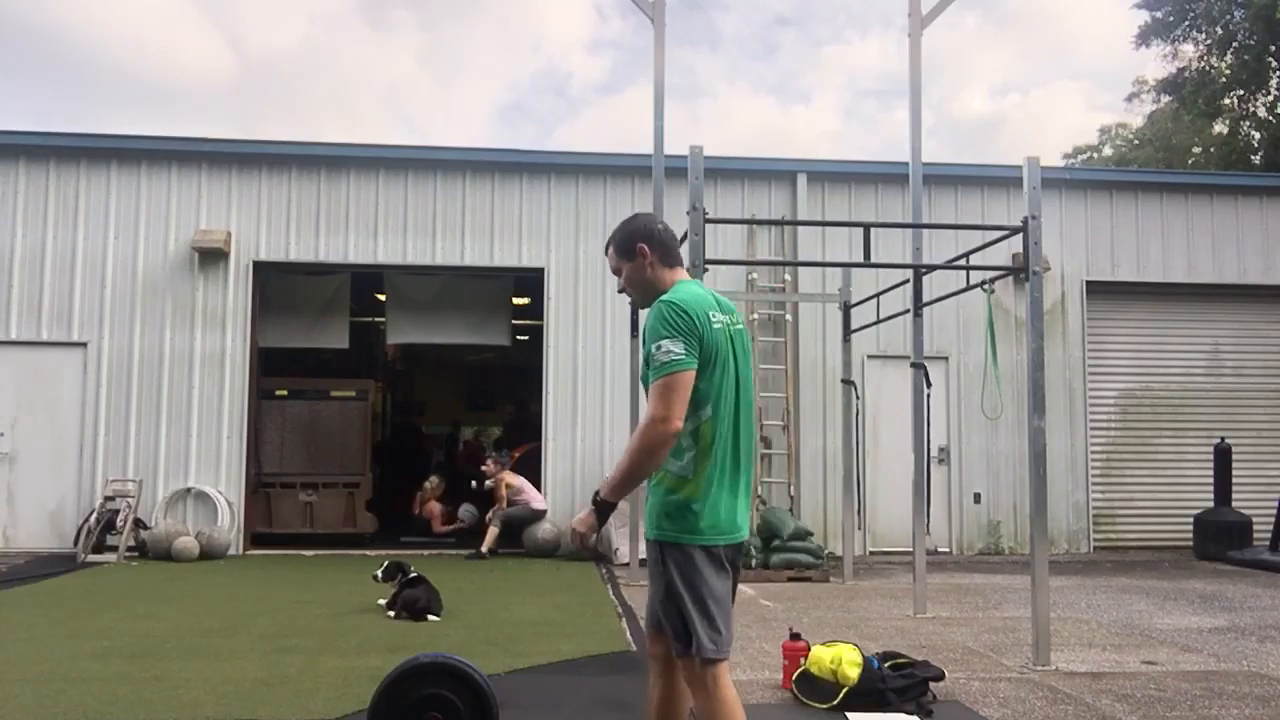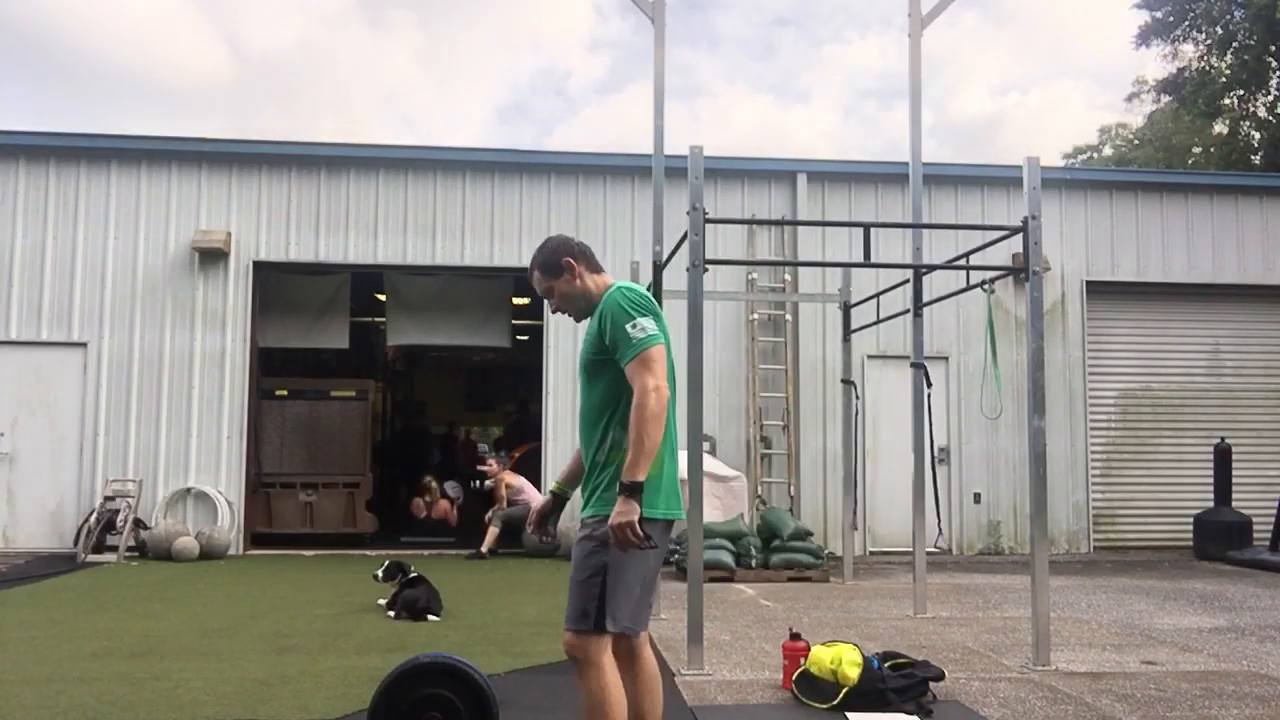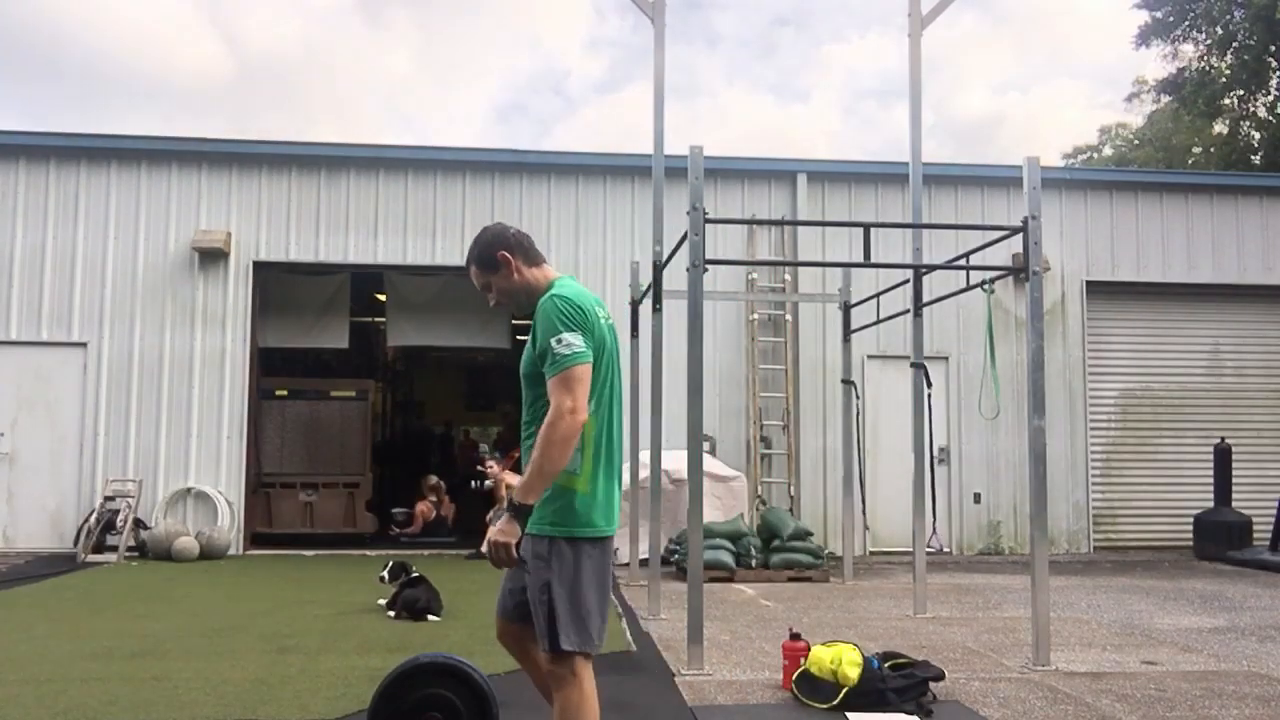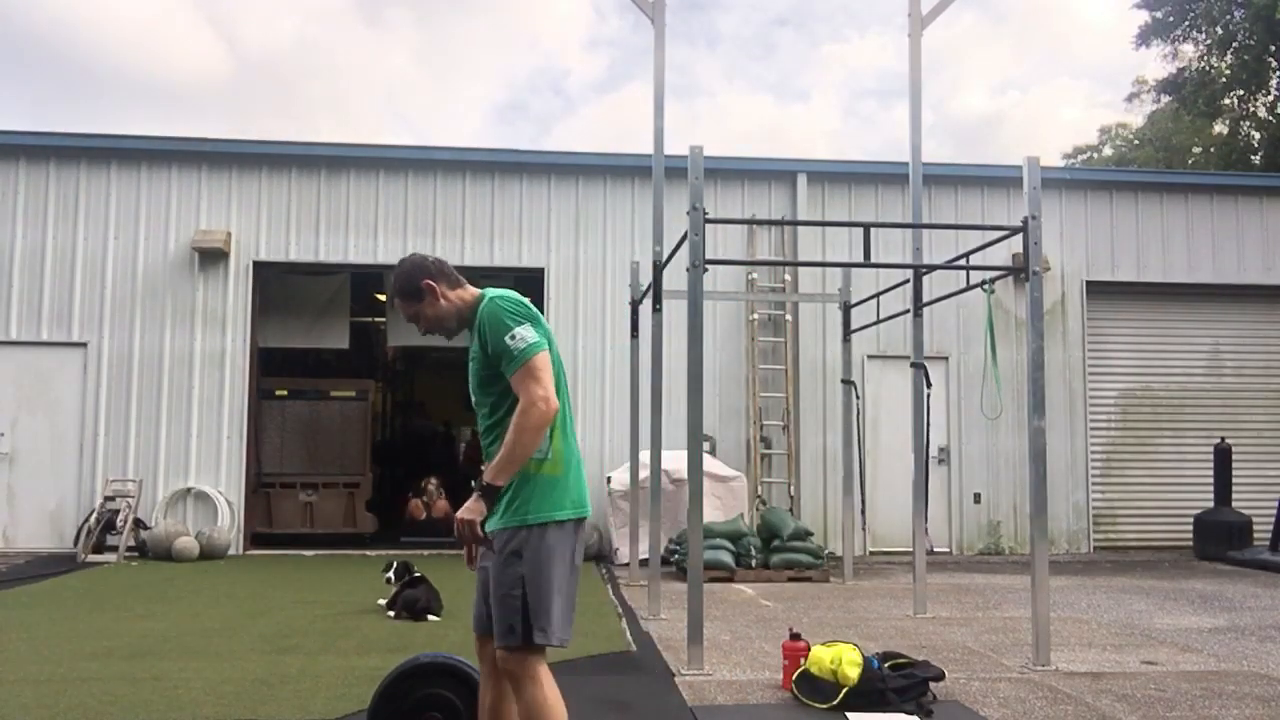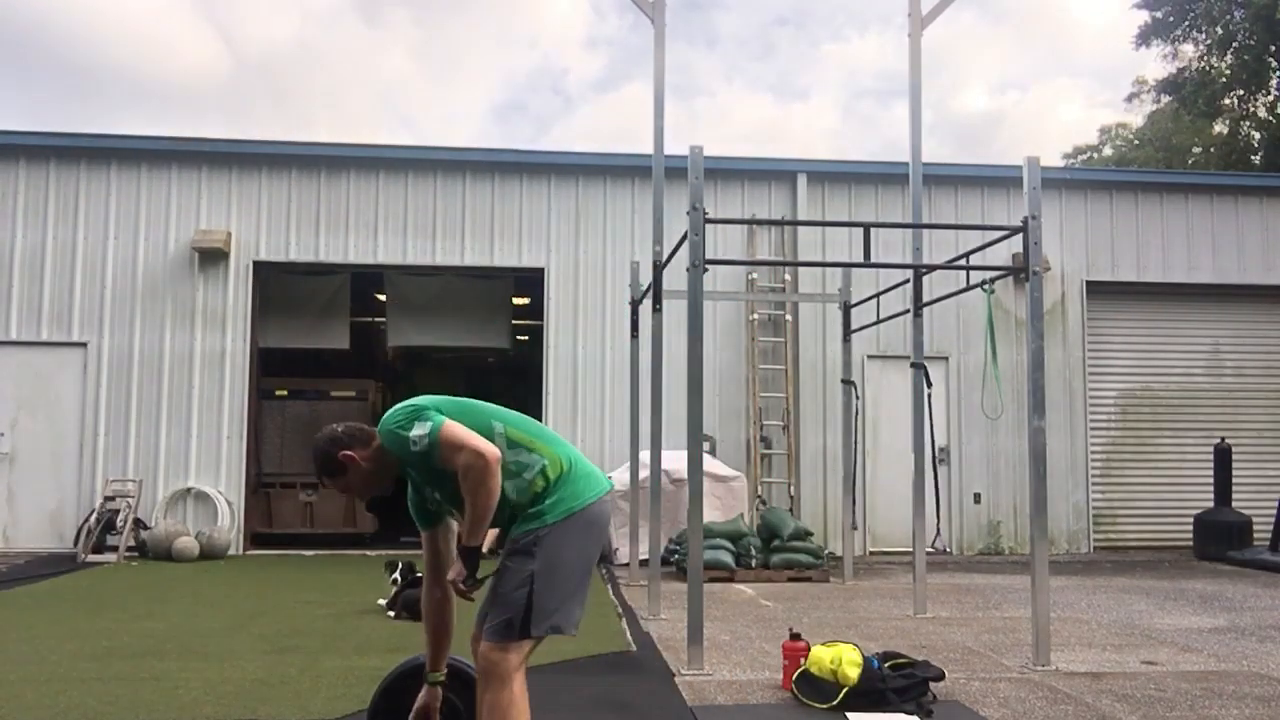
dt=0.5s
person 1, frame 1
left shoulder: (671, 312)
right shoulder: (721, 309)
left elbow: (665, 423)
left wrist: (601, 505)
left hip: (689, 518)
right hip: (718, 509)
left knee: (703, 666)
right knee: (662, 644)
person 1, frame 2
left shoulder: (622, 302)
right shoulder: (609, 315)
left elbow: (652, 394)
left wrist: (628, 492)
right wrist: (557, 494)
left hip: (627, 504)
right hip: (624, 502)
left knee: (586, 642)
right knee: (627, 638)
person 1, frame 3
left shoulder: (559, 307)
right shoulder: (576, 301)
left elbow: (568, 415)
left wrist: (514, 512)
left hip: (566, 513)
right hip: (555, 509)
left knee: (564, 659)
right knee: (515, 629)
person 1, frame 4
left shoulder: (499, 310)
right shoulder: (484, 328)
left elbow: (541, 402)
left wrist: (484, 493)
right wrist: (492, 499)
left hip: (537, 508)
right hip: (514, 509)
left knee: (521, 659)
right knee: (493, 652)
person 1, frame 5
left shoulder: (397, 429)
right shoulder: (420, 482)
left elbow: (482, 458)
right elbow: (437, 583)
left wrist: (468, 554)
right wrist: (434, 681)
left hip: (567, 505)
right hip: (563, 507)
left knee: (499, 659)
right knee: (491, 649)
